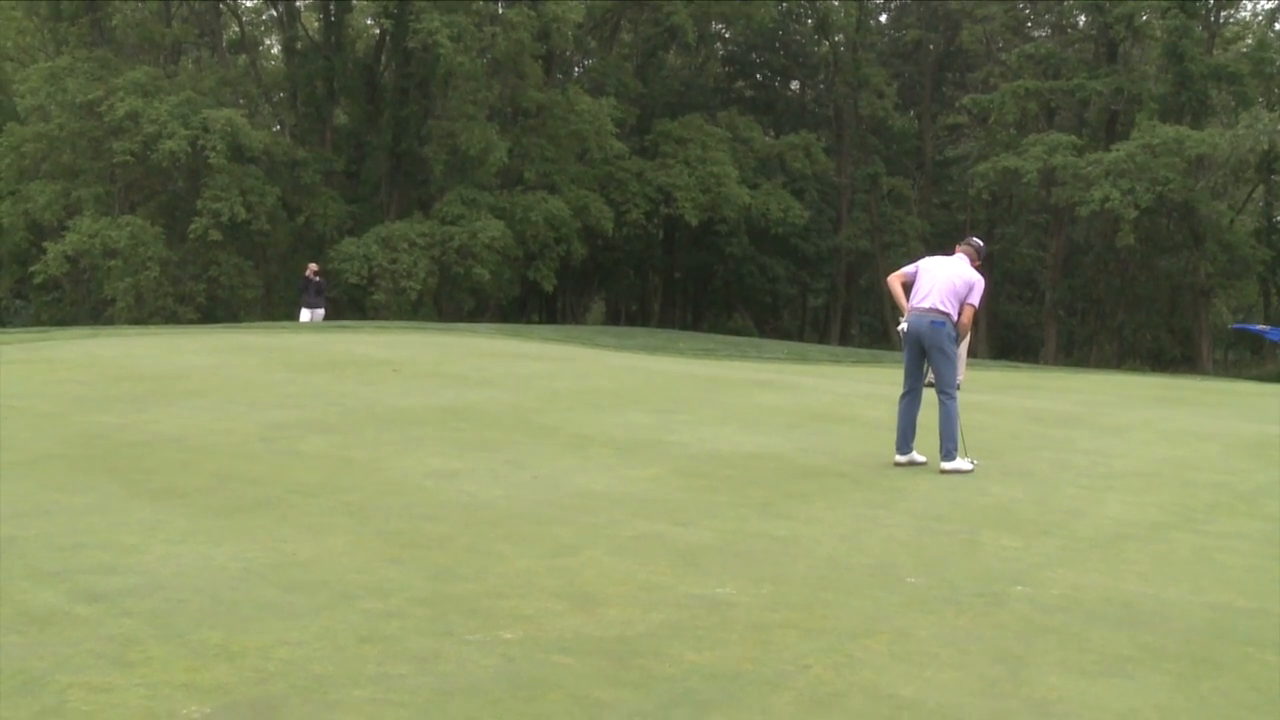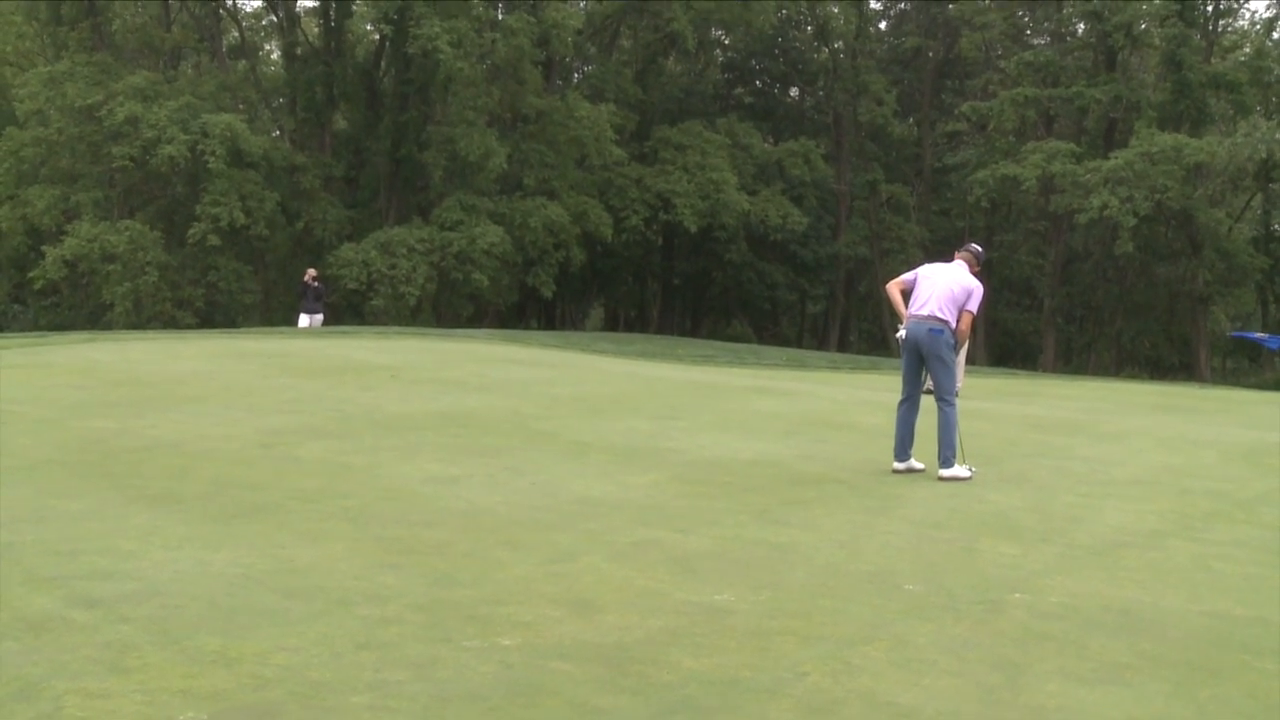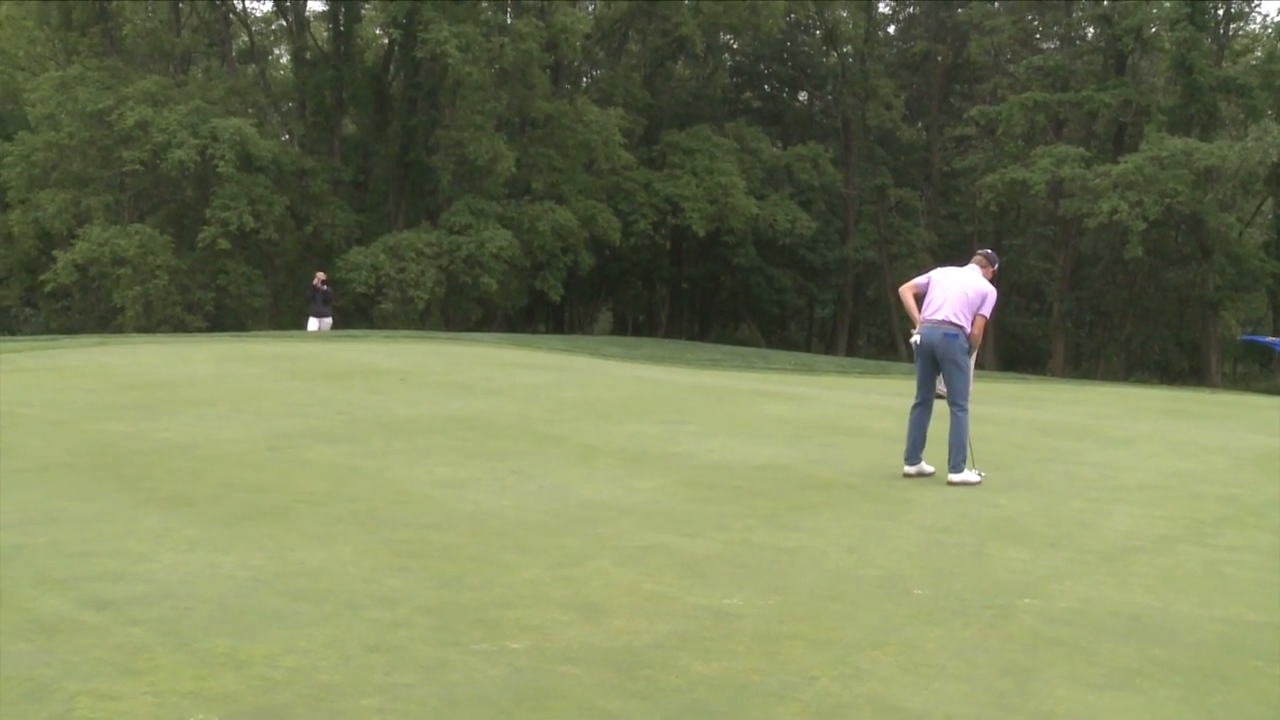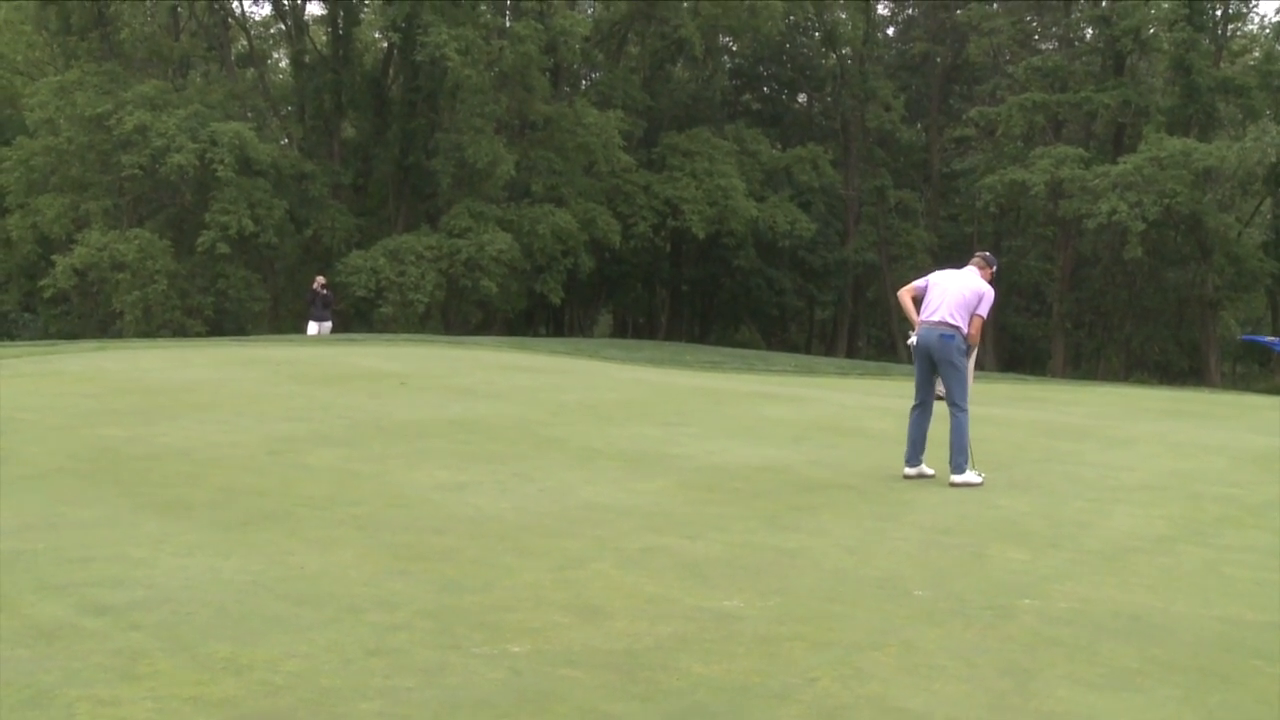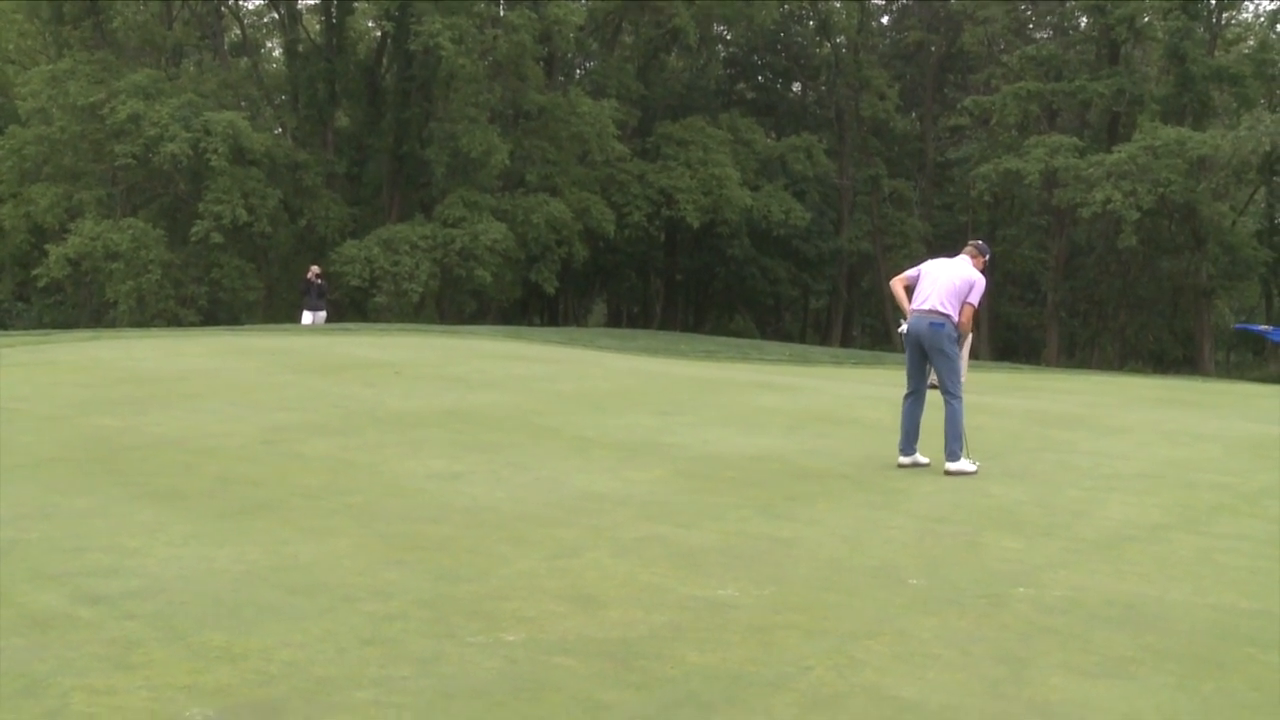
dt=0.5s
person 1, frame 1
left shoulder: (929, 261)
right shoulder: (975, 277)
left elbow: (893, 279)
right elbow: (965, 320)
left wrist: (907, 312)
right wrist: (955, 343)
left hip: (913, 322)
right hip: (939, 326)
left knee: (911, 389)
right knee: (947, 394)
left ankle: (904, 451)
right ankle: (949, 458)
person 1, frame 2
left shoulder: (928, 268)
right shoulder: (973, 284)
left elbow: (892, 287)
right elbow: (963, 327)
left wrist: (906, 319)
right wrist: (954, 352)
left hip: (912, 330)
right hip: (938, 333)
left knee: (909, 396)
right knee: (946, 402)
left ankle: (902, 458)
right ankle: (947, 465)
person 1, frame 3
left shoulder: (941, 272)
right shoulder: (988, 288)
left elbow: (905, 290)
right elbow: (976, 331)
left wrist: (918, 323)
right wrist: (968, 355)
left hip: (925, 334)
right hip: (952, 338)
left knee: (922, 400)
right knee: (958, 407)
left ankle: (912, 462)
right ankle: (957, 470)
person 1, frame 4
left shoulder: (940, 274)
right shoulder: (985, 288)
left elbow: (903, 293)
right elbow: (974, 331)
left wrist: (918, 325)
right wrist: (967, 357)
left hip: (923, 336)
right hip: (949, 339)
left knee: (921, 402)
right knee: (958, 407)
left ankle: (913, 464)
right ankle: (959, 471)
person 1, frame 5
left shoulder: (933, 263)
right shoulder: (976, 277)
left elbow: (896, 283)
right elbow: (964, 319)
left wrist: (910, 314)
right wrist: (959, 344)
left hip: (914, 325)
right hip: (940, 328)
left knee: (914, 391)
right knee: (952, 395)
left ankle: (907, 452)
right ankle: (954, 458)
